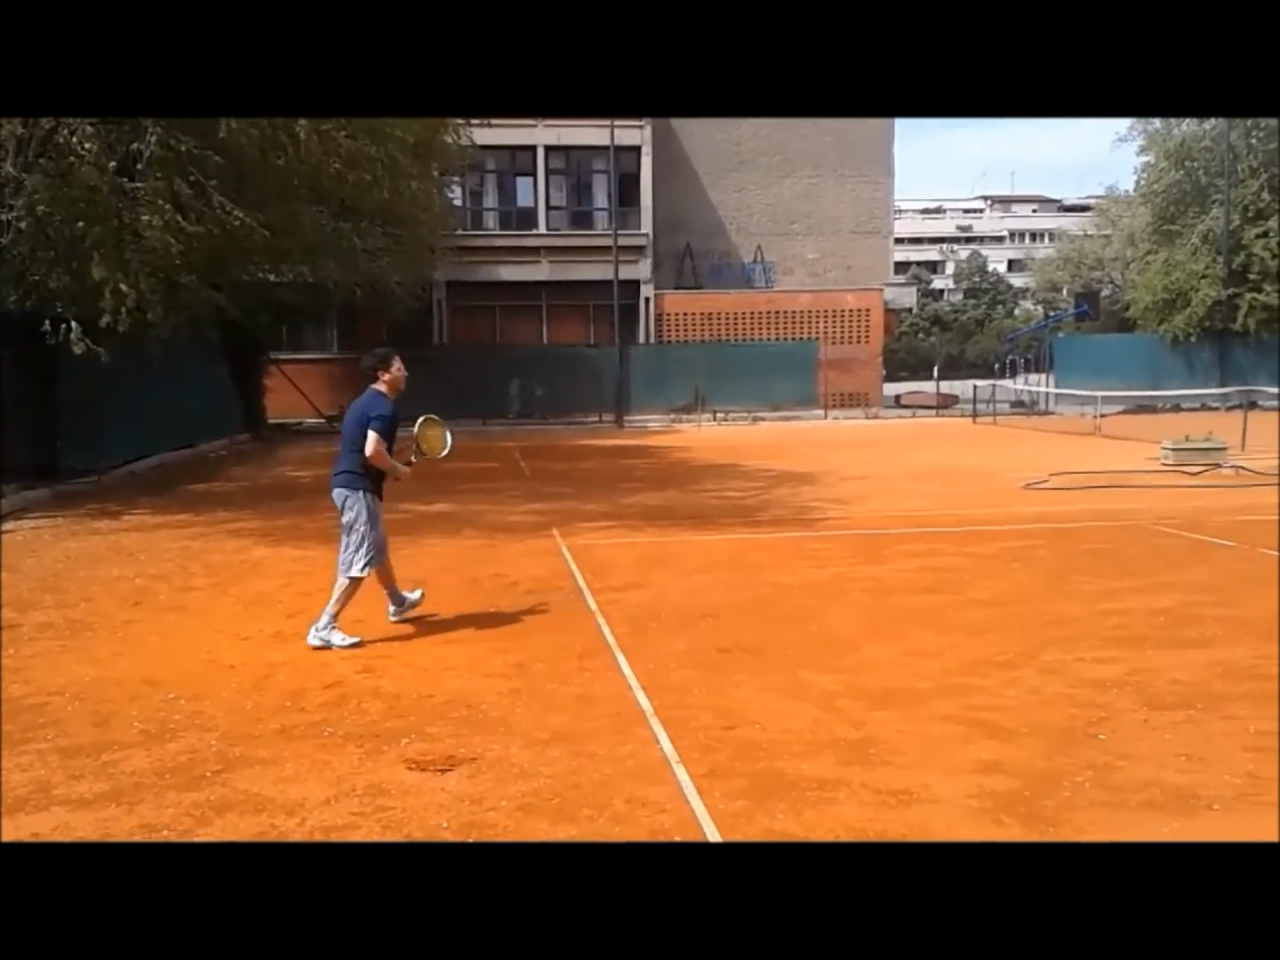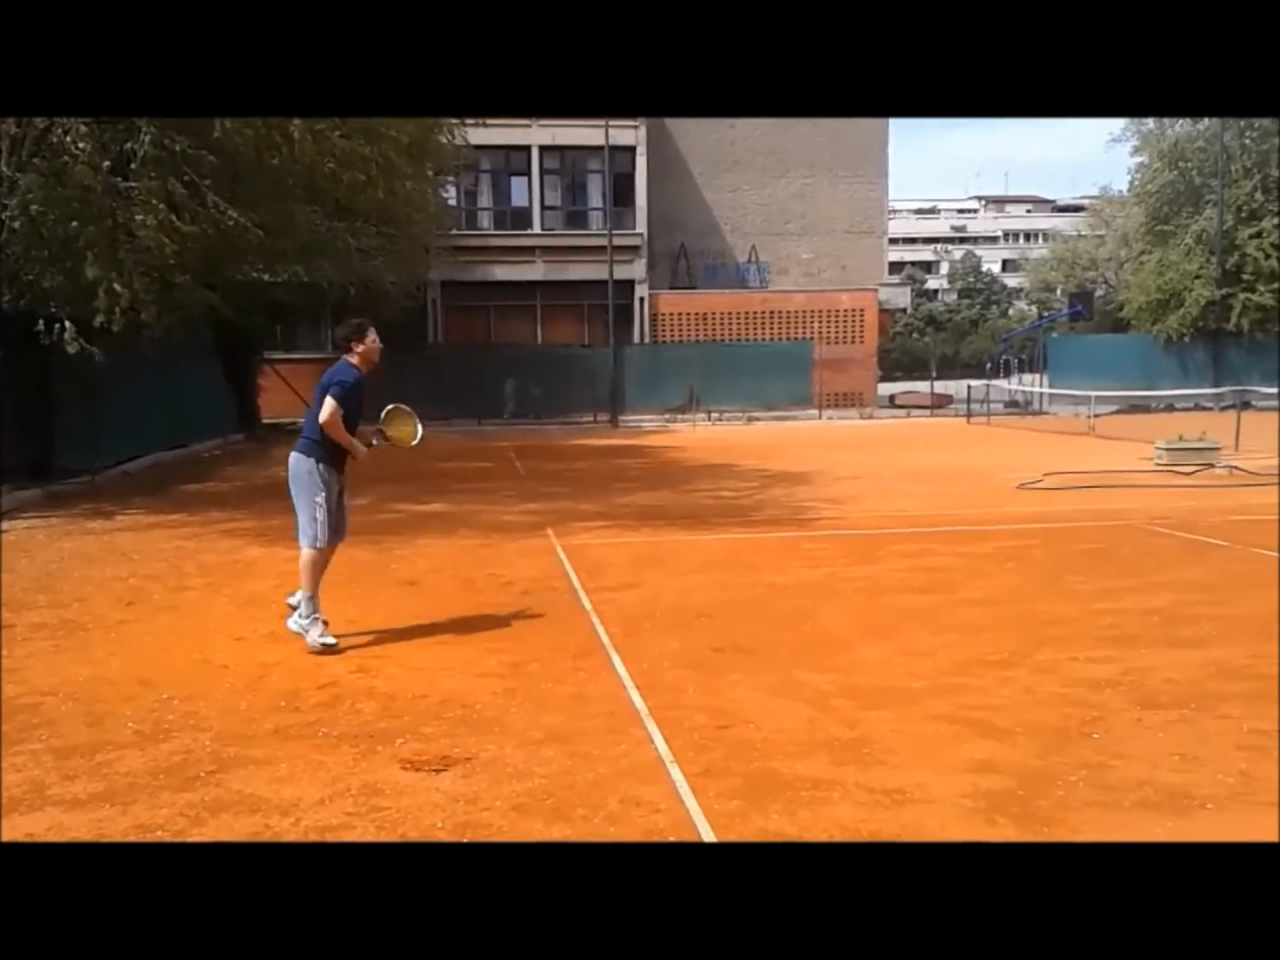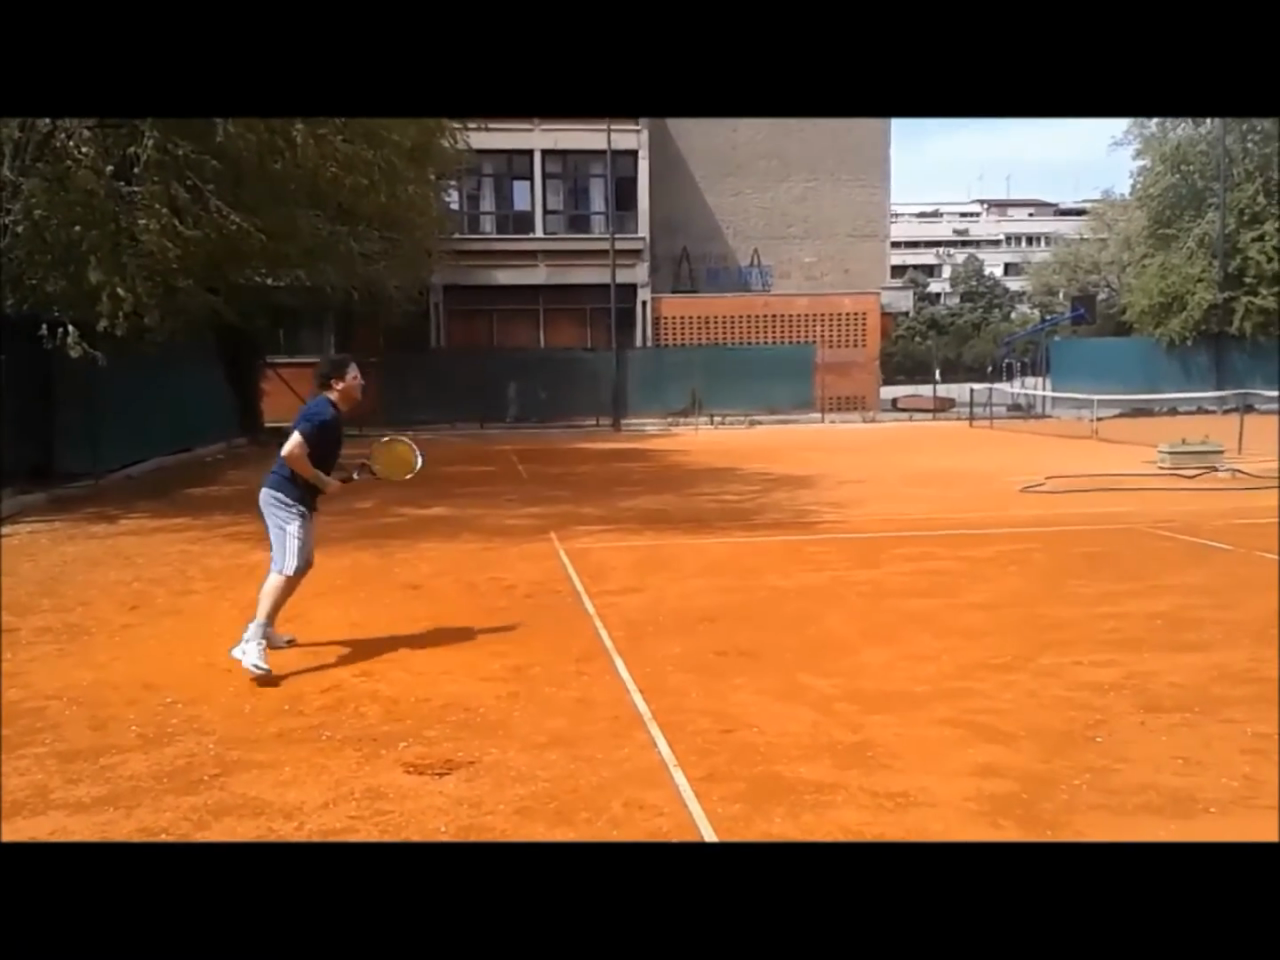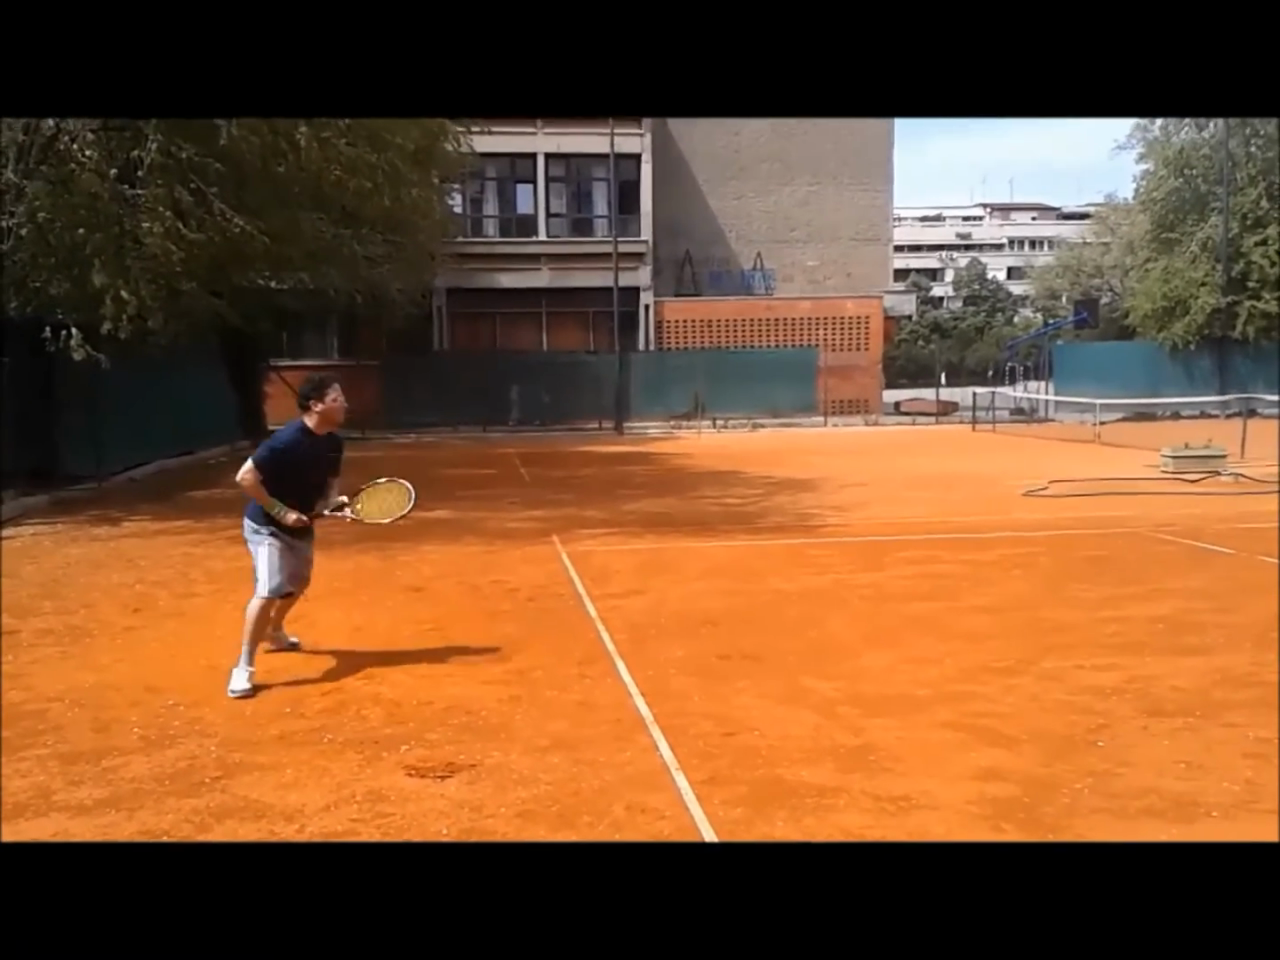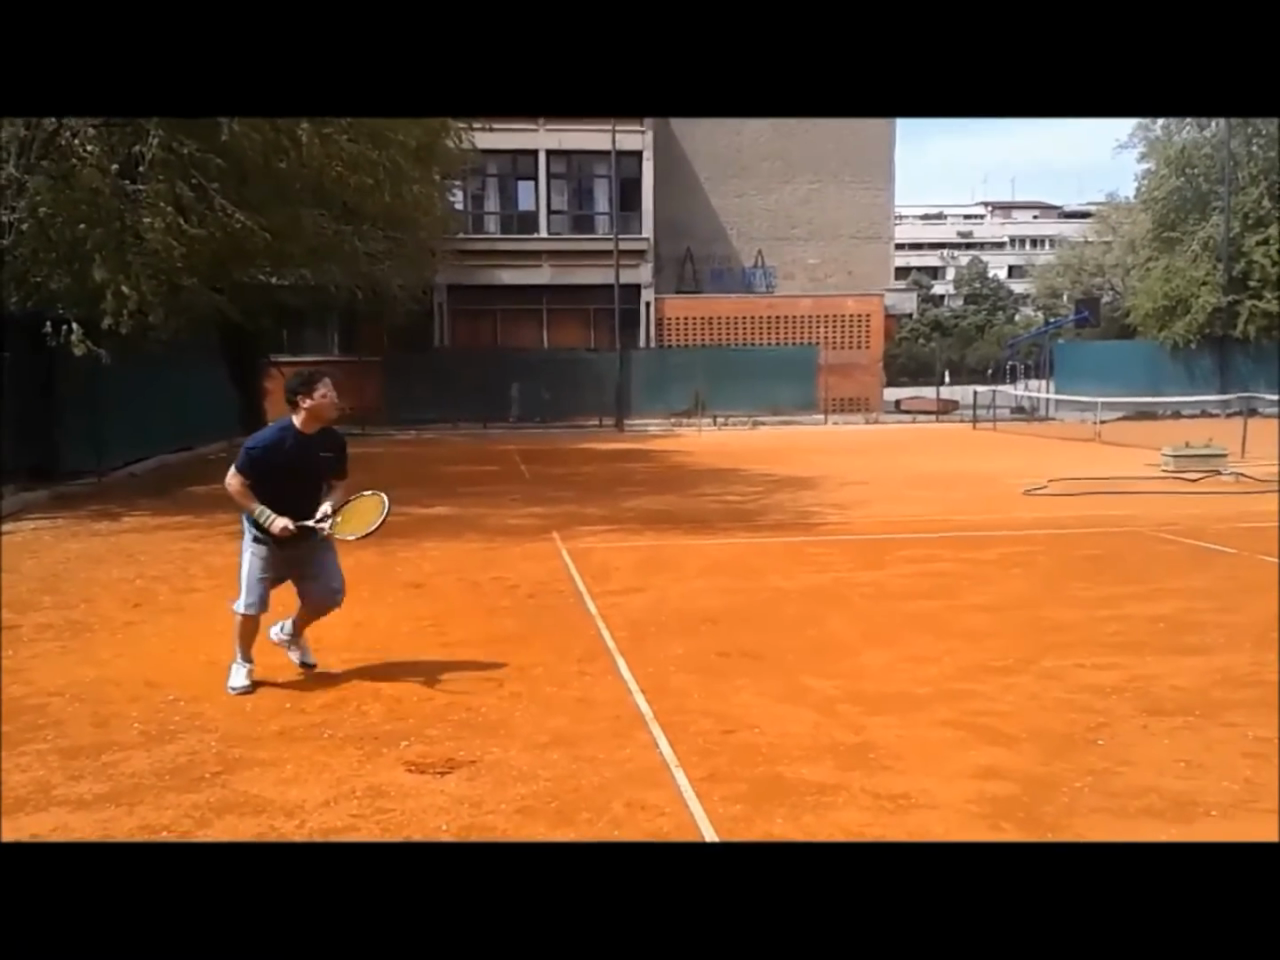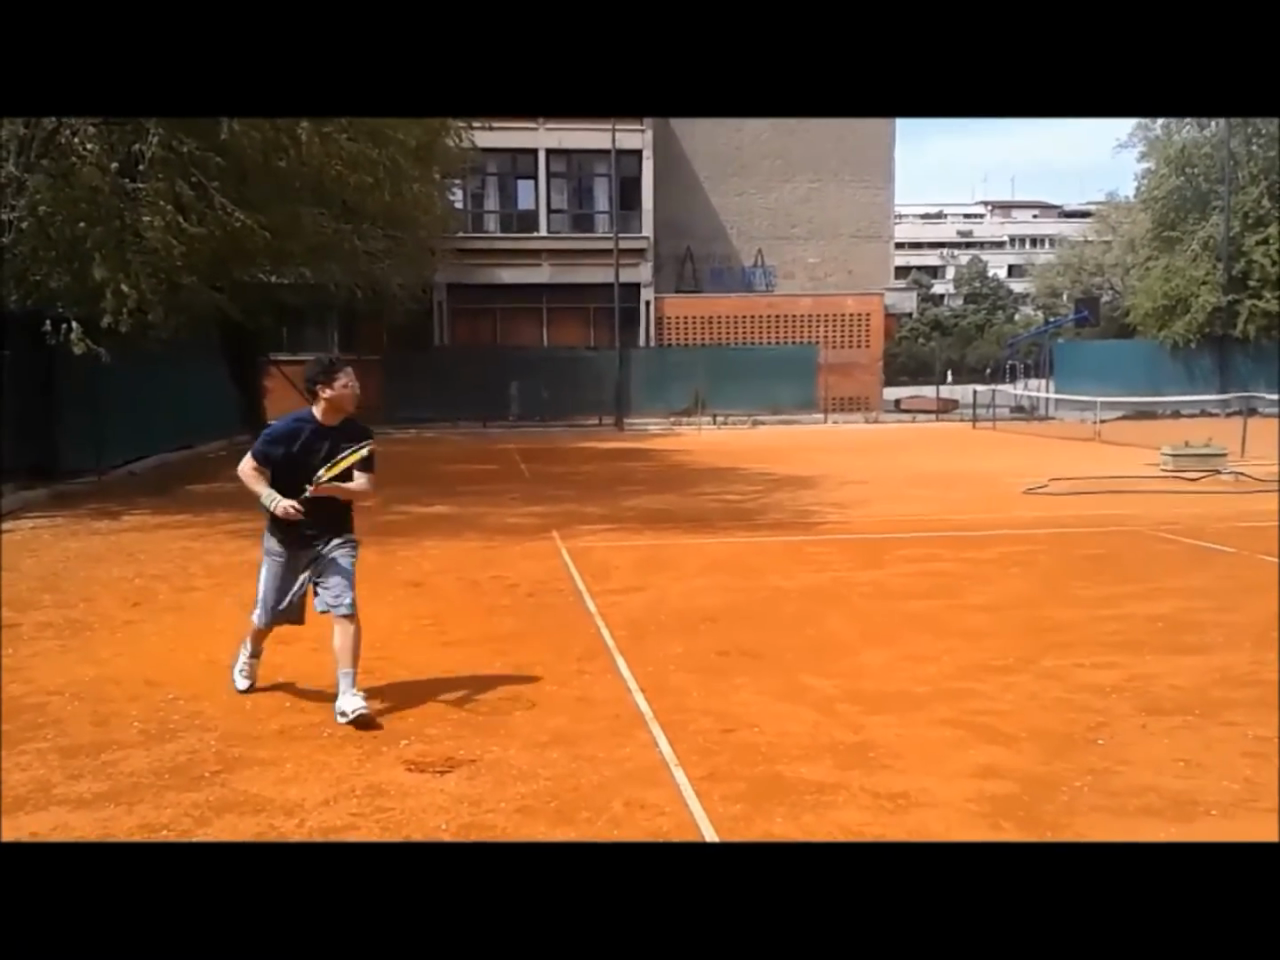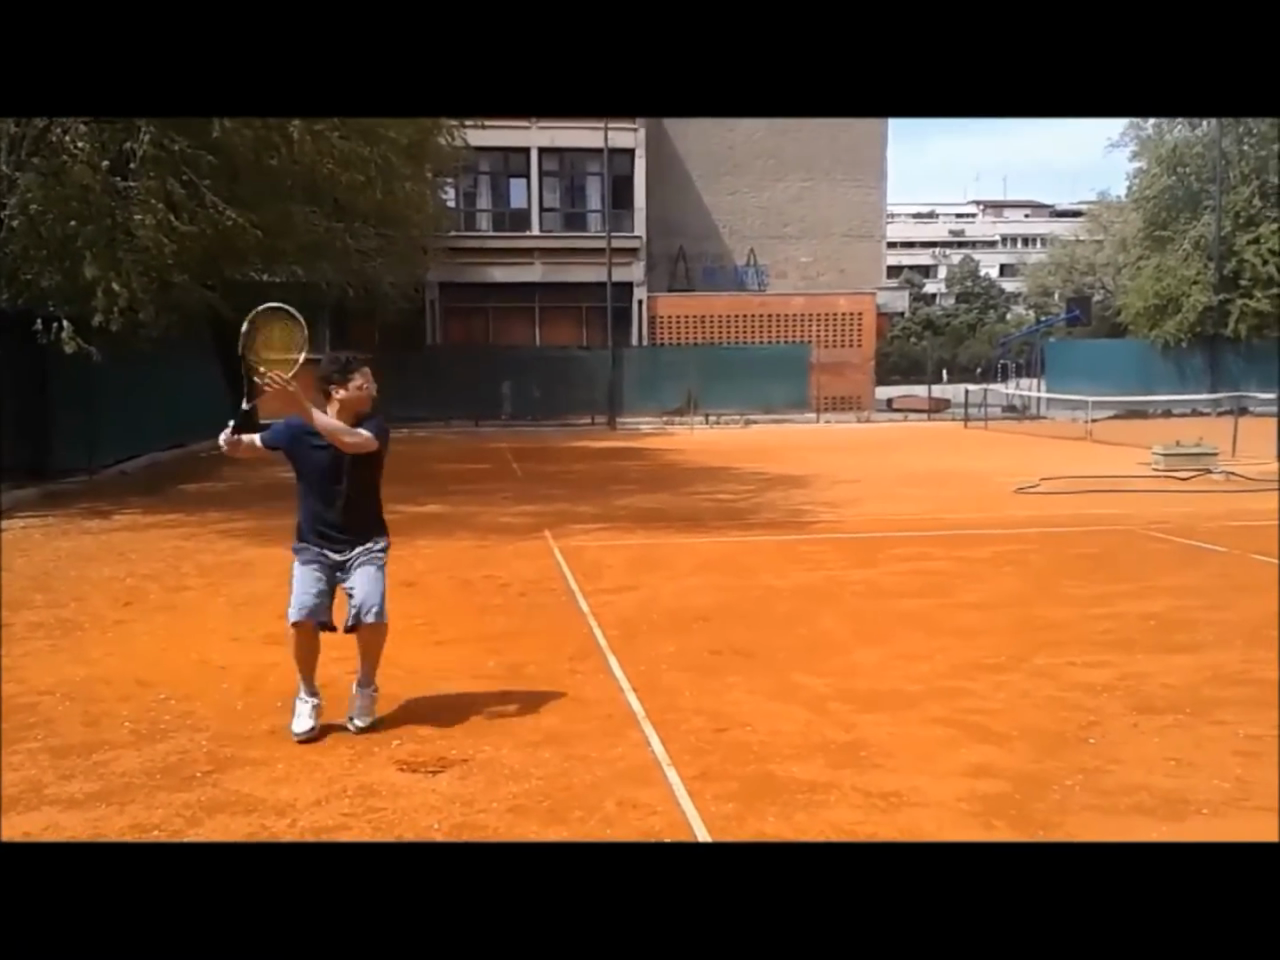
dt=0.2s
person 1, frame 1
left shoulder: (365, 402)
right shoulder: (383, 408)
right elbow: (372, 452)
left wrist: (392, 466)
right wrist: (398, 469)
left hip: (351, 486)
right hip: (358, 489)
left knee: (377, 550)
right knee: (359, 563)
left ankle: (397, 602)
right ankle: (324, 628)
person 1, frame 2
left shoulder: (344, 374)
right shoulder: (350, 377)
right elbow: (327, 418)
left wrist: (361, 433)
right wrist: (354, 447)
left hip: (324, 462)
right hip: (314, 462)
left knee: (333, 535)
right knee: (316, 539)
left ankle: (303, 597)
right ankle: (306, 615)
person 1, frame 3
left shoulder: (331, 414)
right shoulder: (324, 415)
right elbow: (290, 453)
left wrist: (341, 473)
right wrist: (323, 481)
left hip: (294, 497)
right hip: (286, 497)
left knee: (298, 566)
right knee: (289, 566)
left ankle: (265, 629)
right ankle: (253, 641)
person 1, frame 4
left shoulder: (333, 442)
right shoulder: (286, 441)
right elbow: (245, 477)
left wrist: (334, 500)
right wrist: (280, 512)
left hip: (297, 527)
right hip: (266, 525)
left knee: (297, 584)
right knee: (270, 588)
left ankle: (273, 631)
right ankle: (244, 667)
person 1, frame 5
left shoulder: (334, 441)
right shoulder: (267, 442)
left elbow: (336, 485)
right elbow: (233, 484)
left wrist: (328, 505)
right wrist: (269, 518)
left hip: (309, 532)
right hip: (265, 533)
left knee: (330, 595)
right knee: (250, 606)
left ankle: (290, 632)
right ankle: (242, 664)
person 1, frame 6
left shoulder: (358, 434)
right shoulder: (284, 430)
left elbow: (364, 488)
right elbow: (247, 469)
left wrist: (332, 488)
right wrist: (273, 500)
left hip: (335, 538)
right hip: (287, 539)
left knee: (343, 610)
right knee: (266, 618)
left ankle: (347, 694)
right ankle: (249, 653)
person 1, frame 7
left shoulder: (372, 428)
right shoulder: (296, 428)
left elbow: (353, 442)
right elbow: (249, 445)
left wrist: (303, 407)
right wrist: (231, 441)
left hip: (364, 544)
right hip: (313, 547)
left knee: (371, 617)
right knee: (302, 618)
left ankle: (365, 690)
right ankle: (308, 696)
